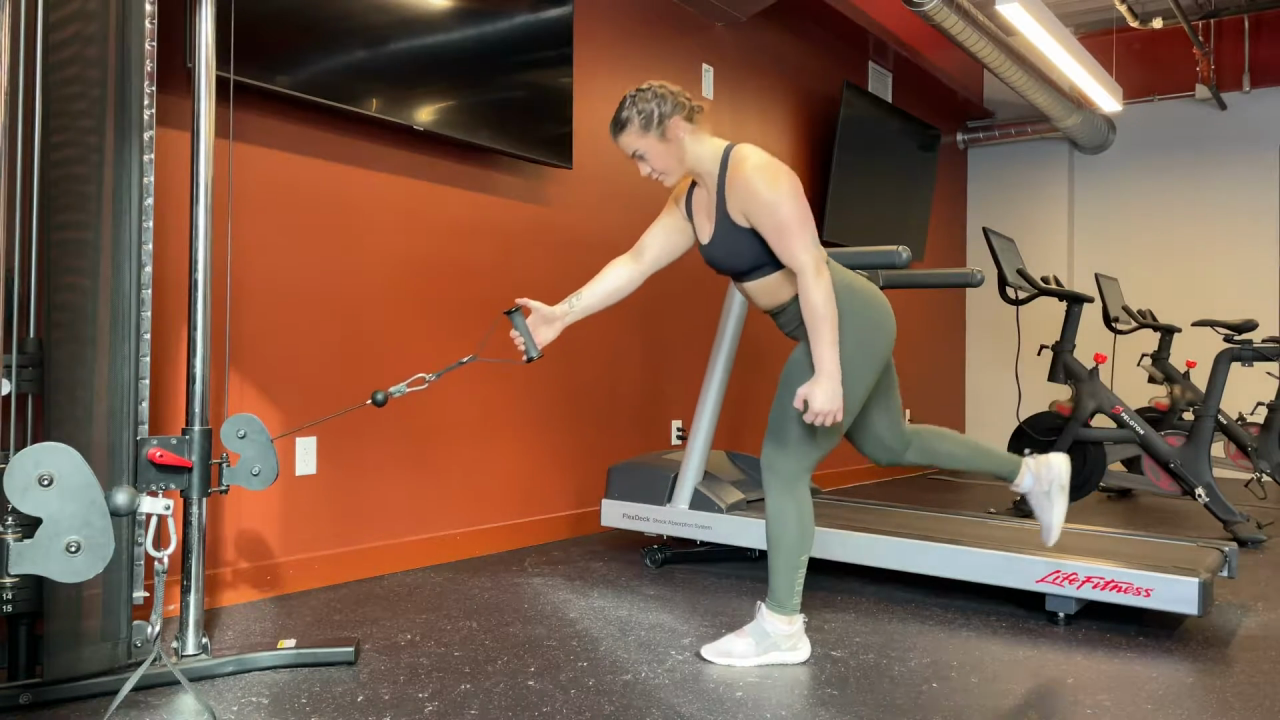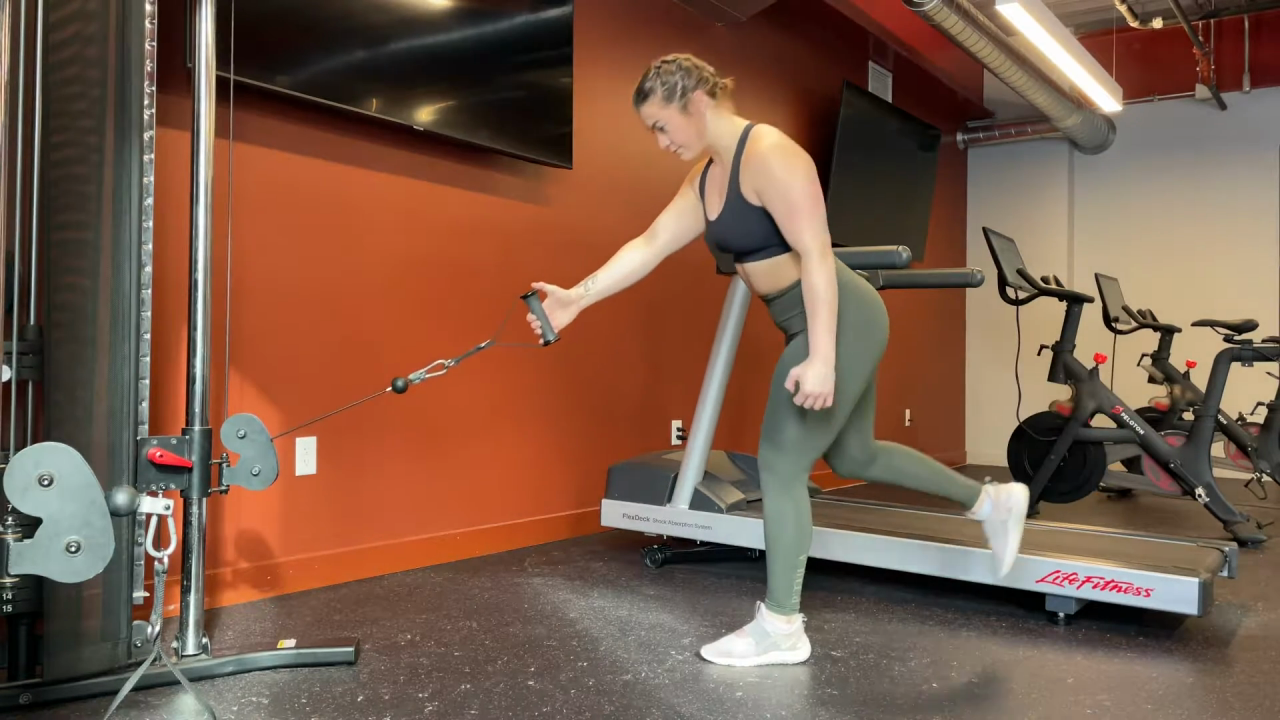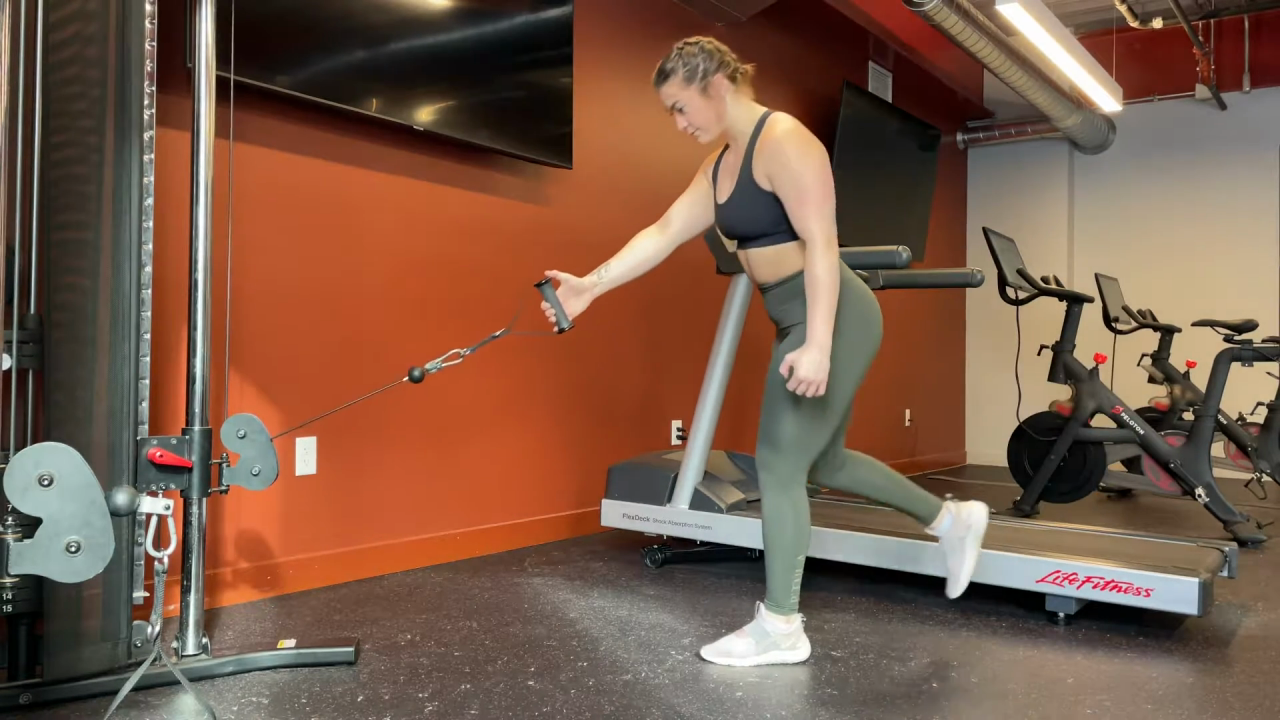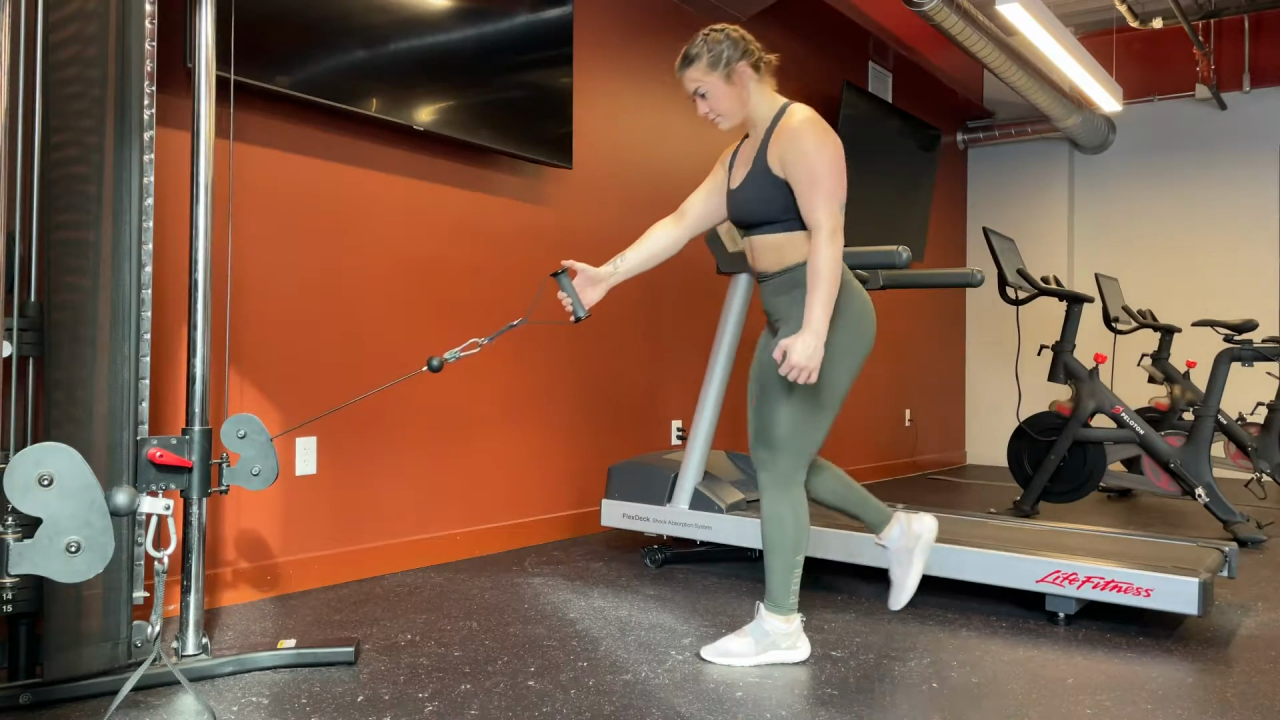
dt=0.1s
person 1, frame 1
left shoulder: (753, 174)
right shoulder: (690, 197)
left elbow: (812, 272)
right elbow: (634, 262)
left wrist: (827, 376)
right wrist: (560, 315)
left hip: (847, 323)
right hip: (840, 322)
left knee: (783, 465)
right knee: (890, 445)
left ankle: (781, 630)
right ankle: (1031, 472)
person 1, frame 2
left shoulder: (770, 155)
right shoulder: (707, 175)
left elbow: (817, 257)
right elbow: (650, 245)
left wrist: (821, 359)
right wrist: (579, 297)
left hip: (837, 322)
right hip: (807, 324)
left knee: (780, 467)
right knee: (852, 454)
left ankle: (781, 628)
right ankle: (990, 499)
person 1, frame 3
left shoulder: (784, 140)
right shoulder: (722, 162)
left elbow: (822, 245)
right elbow: (663, 232)
left wrist: (817, 345)
right wrist: (589, 286)
left hip: (832, 319)
right hip: (799, 320)
left knee: (779, 467)
right knee: (821, 463)
left ankle: (780, 629)
right ankle: (946, 518)
person 1, frame 4
left shoulder: (802, 132)
right shoulder: (741, 152)
left elbow: (826, 238)
right elbow: (681, 223)
left wrist: (813, 336)
right wrist: (608, 275)
left hip: (824, 318)
right hip: (785, 317)
left knee: (777, 467)
right knee: (784, 461)
left ankle: (781, 630)
right ankle: (898, 528)
